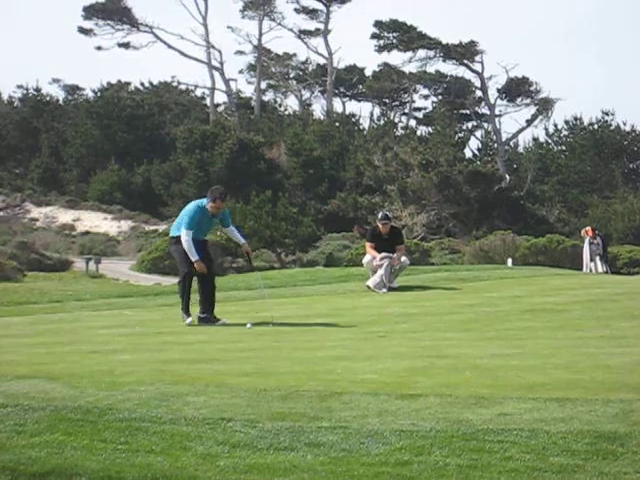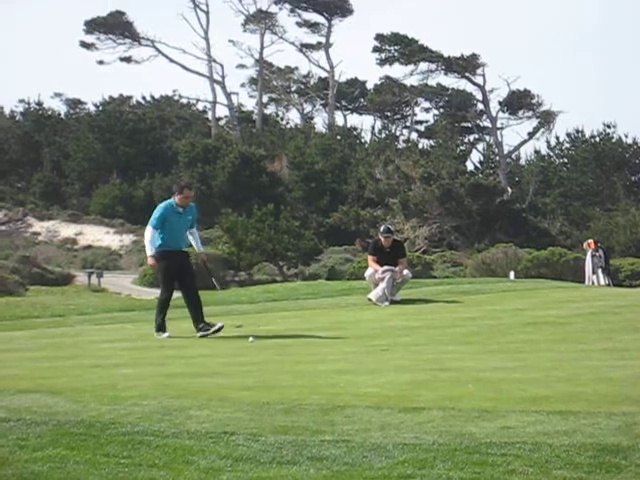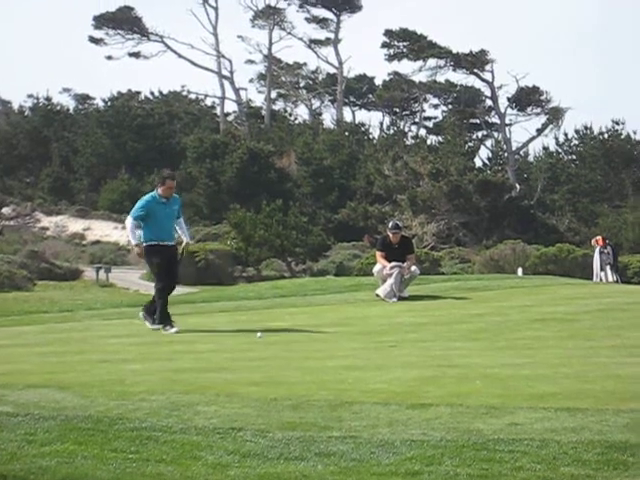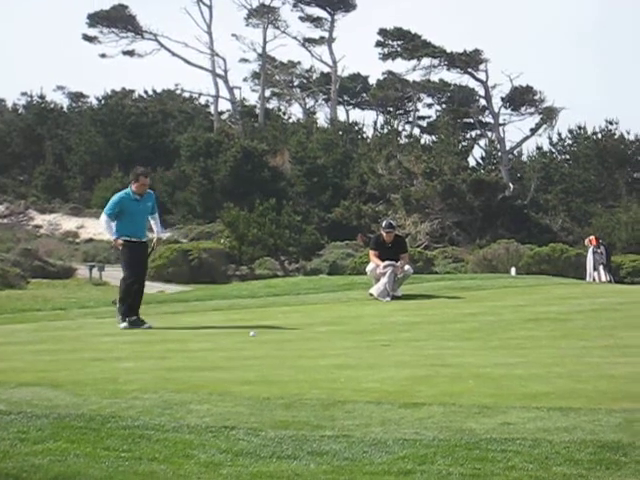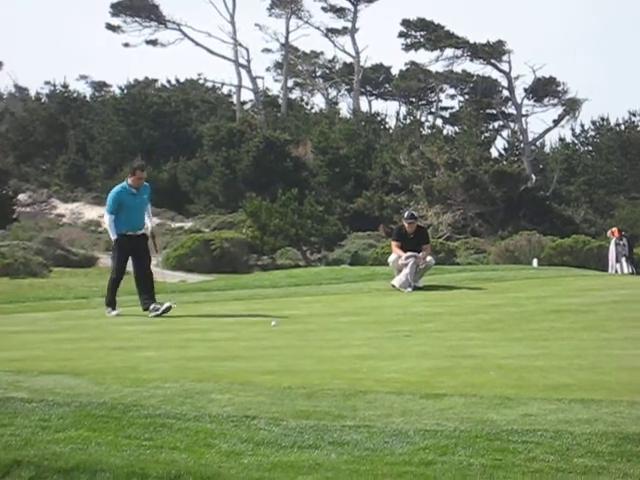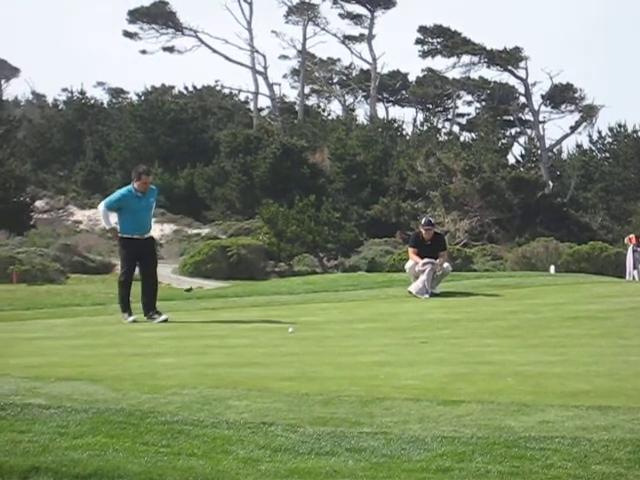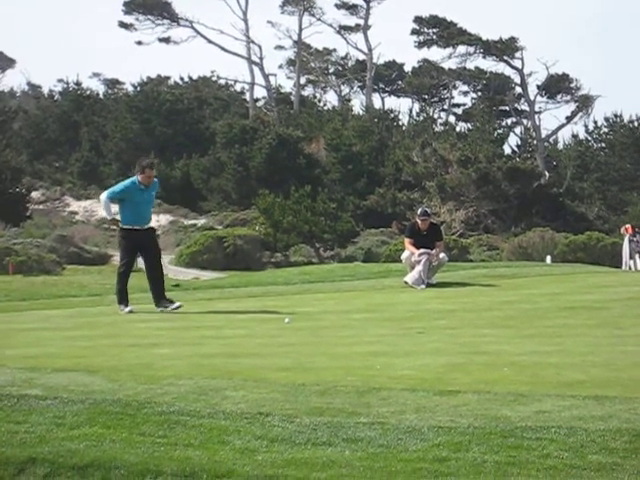
dt=0.4s
person 1, frame 1
left shoulder: (222, 210)
right shoulder: (194, 209)
left elbow: (228, 228)
right elbow: (185, 237)
left wrist: (242, 243)
right wrist: (196, 260)
left hip: (199, 241)
right hip: (180, 240)
left knee: (208, 275)
right knee: (187, 272)
left ankle: (205, 314)
right ankle: (185, 310)
person 1, frame 2
left shoulder: (191, 208)
right shoulder: (163, 209)
right elbow: (149, 233)
left wrist: (199, 250)
right wrist: (150, 255)
left hip: (181, 253)
right hip: (164, 254)
left knee: (191, 289)
right knee: (167, 291)
left ankle: (201, 325)
right ankle: (159, 327)
person 1, frame 3
left shoulder: (176, 200)
right shoulder: (147, 201)
right elbow: (130, 222)
left wrist: (186, 238)
right wrist: (135, 243)
left hip: (170, 246)
right hip: (153, 247)
left knee: (171, 283)
right knee: (162, 284)
left ankle: (148, 312)
right ankle: (164, 321)
person 1, frame 4
left shoulder: (150, 196)
right shoulder: (120, 198)
left elbow: (154, 215)
right elbow: (104, 219)
left wrist: (158, 234)
right wrist: (114, 238)
left hip: (142, 243)
right hip: (126, 244)
left knee: (139, 280)
right knee: (129, 278)
left ankle: (132, 316)
right ankle: (122, 315)
person 1, frame 5
left shoulder: (146, 188)
right shoulder: (117, 192)
right elbow: (109, 217)
left wrist: (149, 223)
right wrist: (114, 238)
left hip: (140, 236)
right hip: (123, 238)
left knee: (144, 270)
right knee: (118, 272)
left ankle: (150, 304)
right ankle: (110, 305)
person 1, frame 6
left shoulder: (153, 191)
right shoulder: (123, 195)
right elbow: (102, 207)
right wrist: (110, 227)
left hip: (147, 239)
right hip: (128, 241)
left knee: (150, 275)
right knee: (126, 276)
left ankle: (150, 311)
right ankle: (126, 311)
person 1, frame 7
left shoulder: (155, 184)
right shoulder: (126, 187)
right elbow: (104, 197)
right wrist: (111, 217)
left hip: (147, 230)
right hip: (129, 232)
left knee: (155, 264)
right knee: (125, 267)
left ankle: (161, 300)
right ankle: (122, 302)
